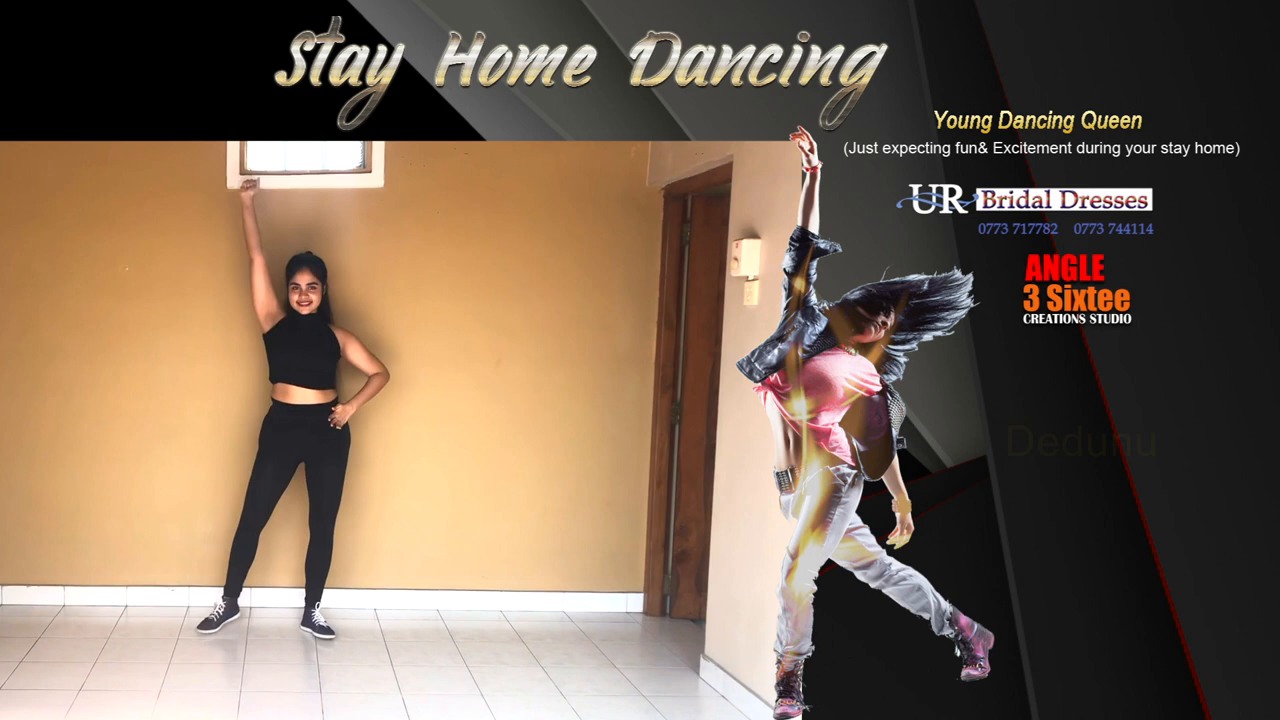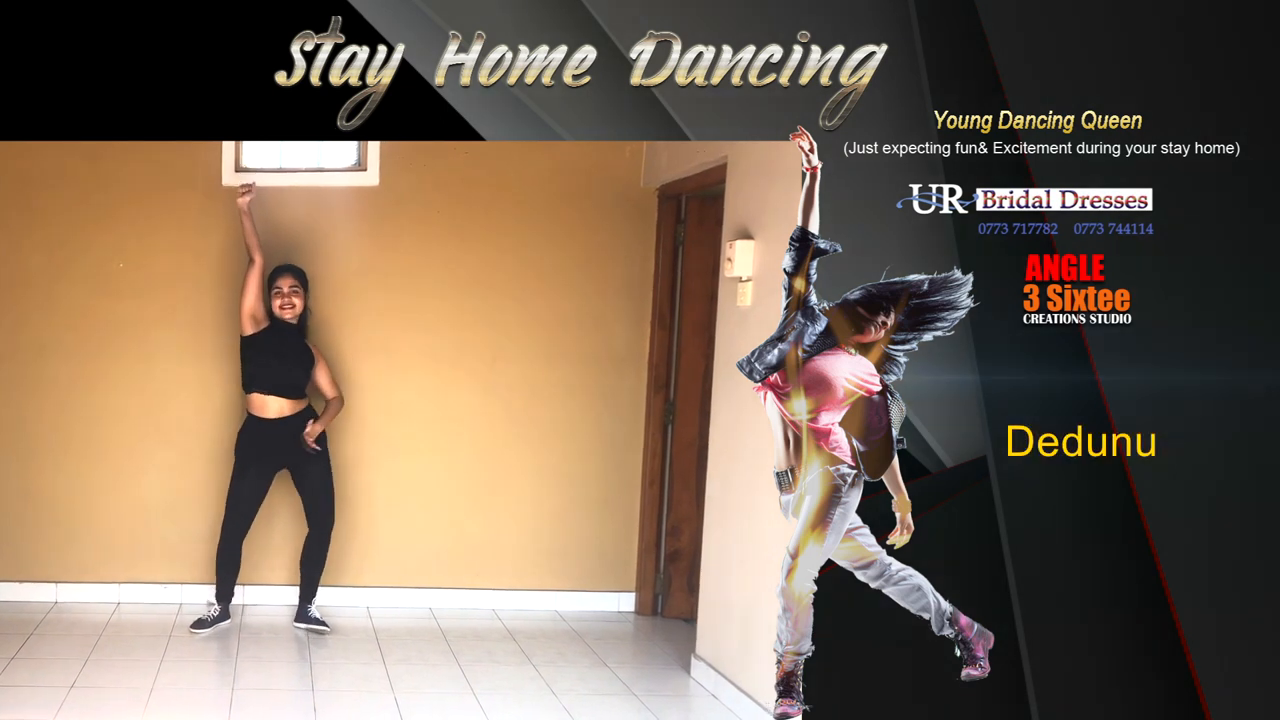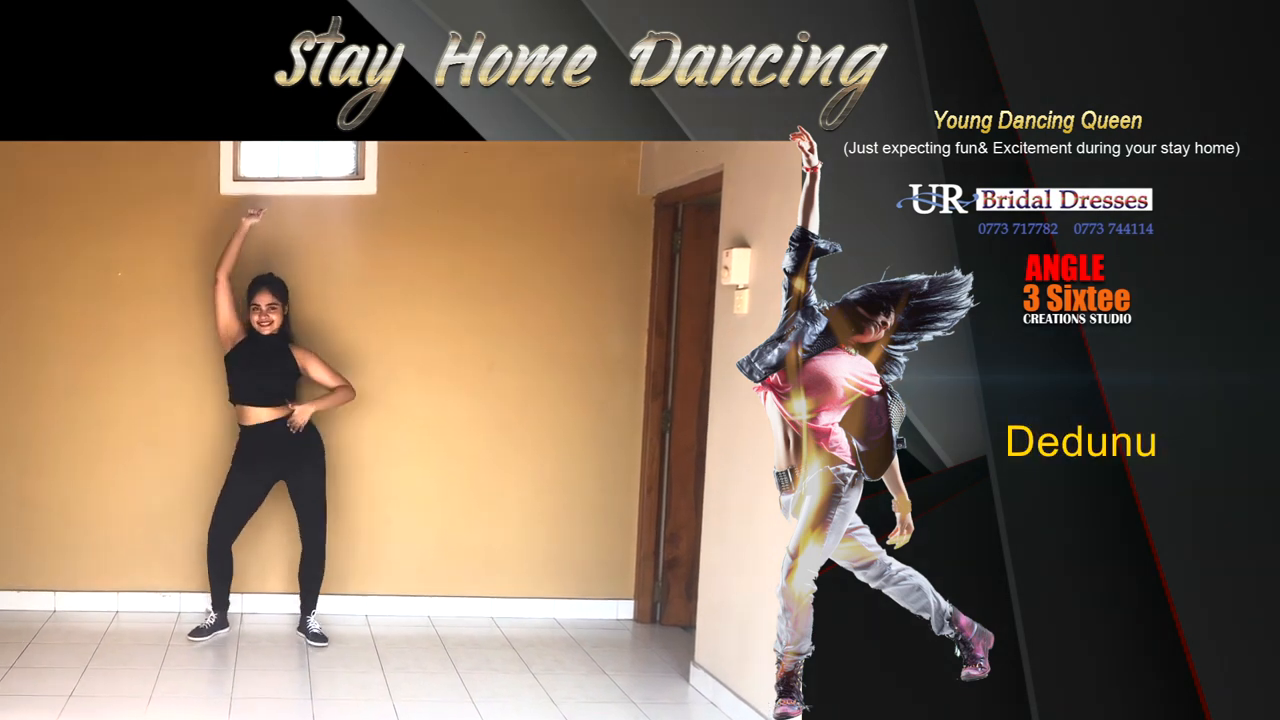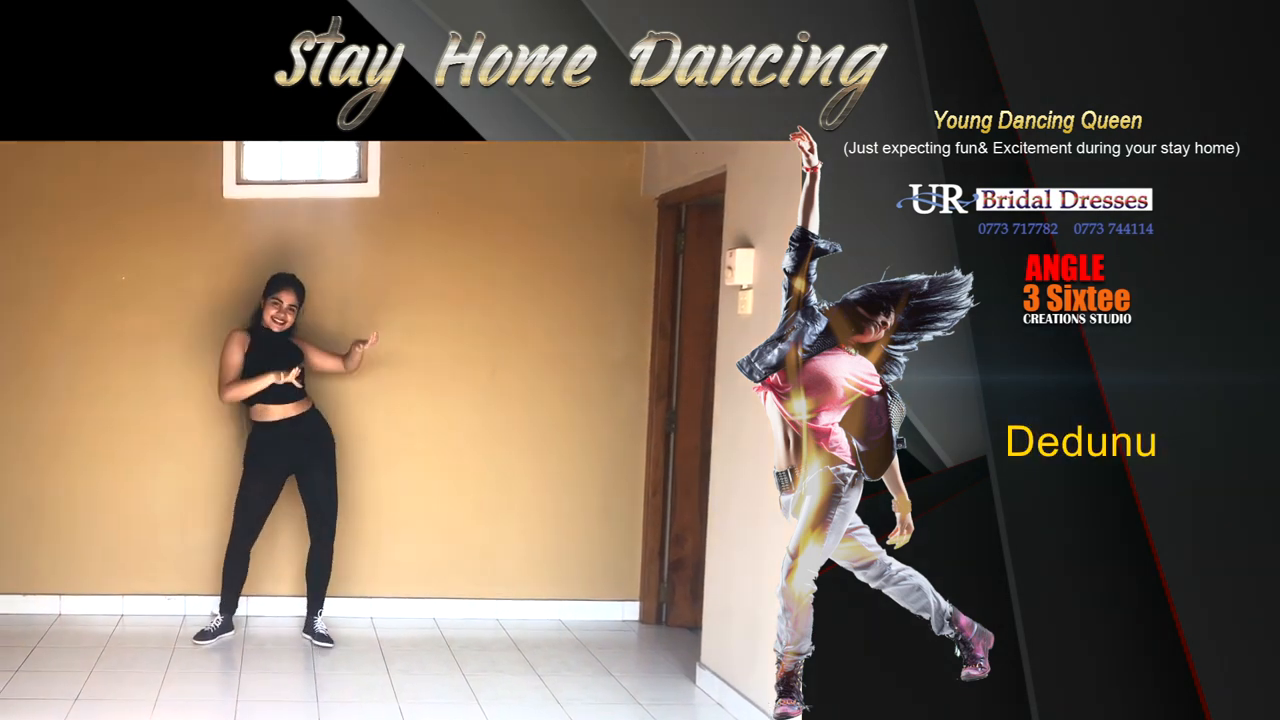
dt=1s
person 1, frame 1
left shoulder: (868, 380)
right shoulder: (805, 319)
left elbow: (881, 445)
right elbow: (805, 243)
left wrist: (902, 504)
right wrist: (813, 173)
left hip: (833, 474)
right hip: (793, 481)
left knee: (796, 575)
right knee: (875, 565)
person 1, frame 2
left shoulder: (868, 378)
right shoulder: (805, 318)
left elbow: (881, 446)
right elbow: (806, 244)
left wrist: (902, 505)
right wrist: (812, 174)
left hip: (832, 474)
right hip: (791, 481)
left knee: (795, 576)
right knee: (876, 566)
person 1, frame 3
left shoulder: (868, 379)
right shoulder: (805, 318)
left elbow: (880, 447)
right elbow: (806, 243)
left wrist: (903, 504)
right wrist: (813, 173)
left hip: (832, 474)
right hip: (791, 481)
left knee: (795, 576)
right knee: (876, 566)
person 1, frame 4
left shoulder: (869, 380)
right shoulder: (805, 318)
left elbow: (880, 446)
right elbow: (805, 241)
left wrist: (903, 503)
right wrist: (813, 173)
left hip: (832, 474)
right hip: (791, 481)
left knee: (795, 576)
right knee: (876, 566)
person 2, frame 1
left shoulder: (336, 335)
right shoulder: (274, 321)
left elbow: (378, 373)
right elbow: (256, 262)
left wrist: (353, 406)
right wrist: (246, 207)
left hip: (327, 430)
right hip: (281, 428)
left knee: (322, 524)
right knee: (252, 516)
left ankle: (312, 611)
right ankle: (227, 602)
person 2, frame 2
left shoulder: (310, 350)
right shoulder: (256, 328)
left elbow: (334, 397)
right elbow: (256, 262)
left wrist: (319, 424)
right wrist: (244, 210)
left hip: (304, 435)
right hip: (257, 437)
left knee: (322, 520)
right knee: (234, 526)
left ankle: (306, 608)
right ankle: (221, 606)
person 2, frame 3
left shoulder: (295, 353)
right shoulder: (234, 341)
left elbow: (346, 391)
right elbow: (220, 281)
left wrist: (312, 405)
right wrist: (242, 231)
left hip: (300, 445)
right hip: (254, 447)
left knee: (314, 536)
right knee: (219, 534)
left ankle: (307, 618)
right ankle: (218, 615)
person 2, frame 4
left shoulder: (297, 347)
right shoulder: (242, 340)
left elbow: (346, 366)
right elbow: (227, 392)
left wrist: (358, 349)
right wrist: (272, 377)
left hip: (312, 437)
right hip: (266, 444)
left knee: (324, 532)
right knee: (242, 533)
left ankle: (314, 619)
right ankle: (224, 617)
